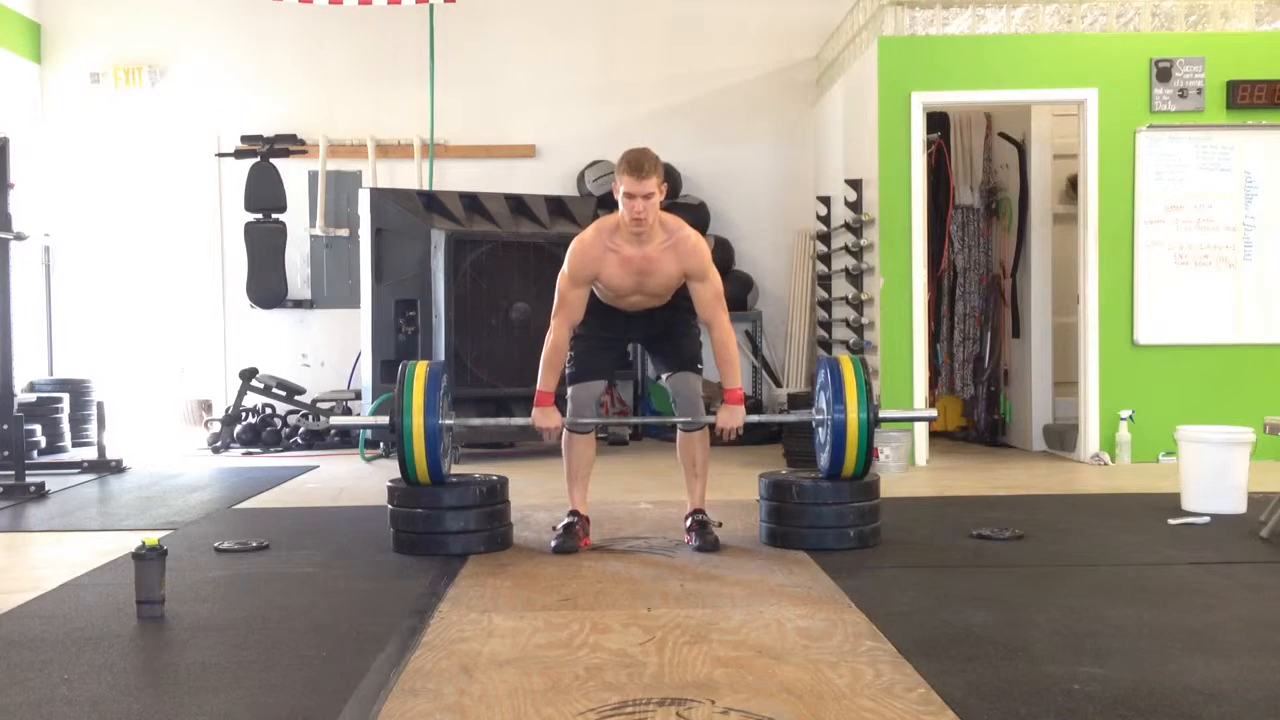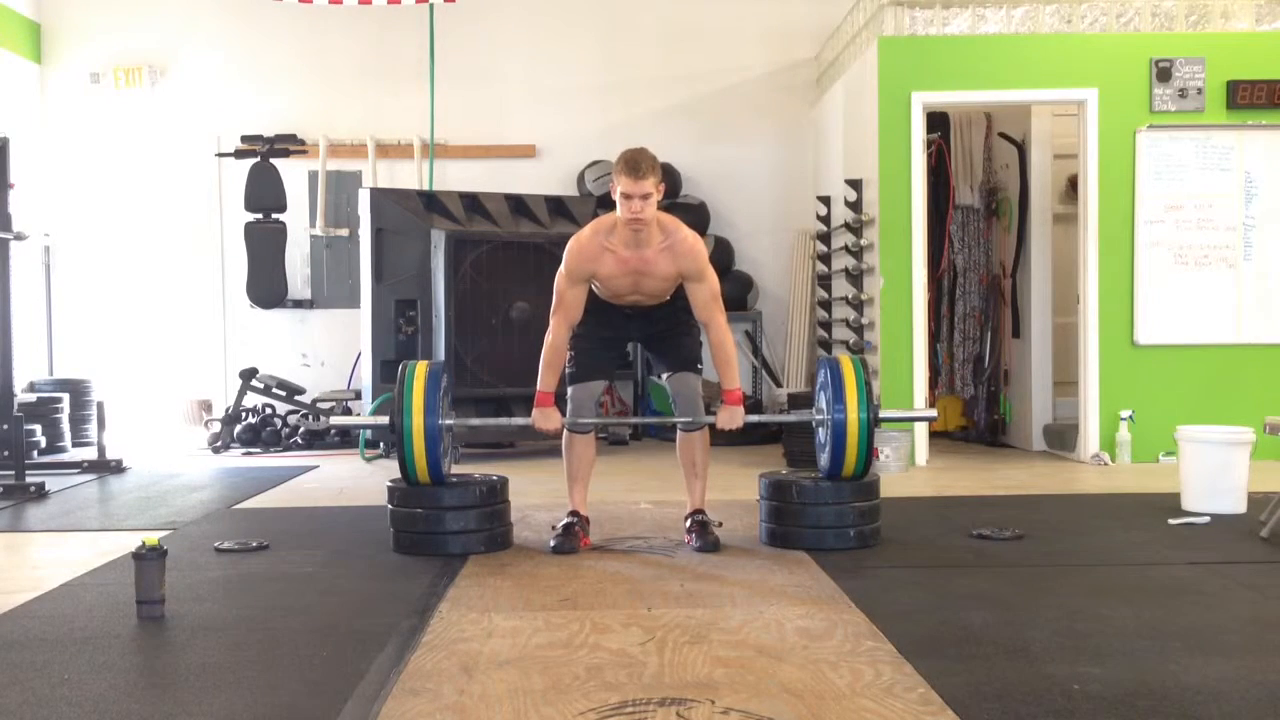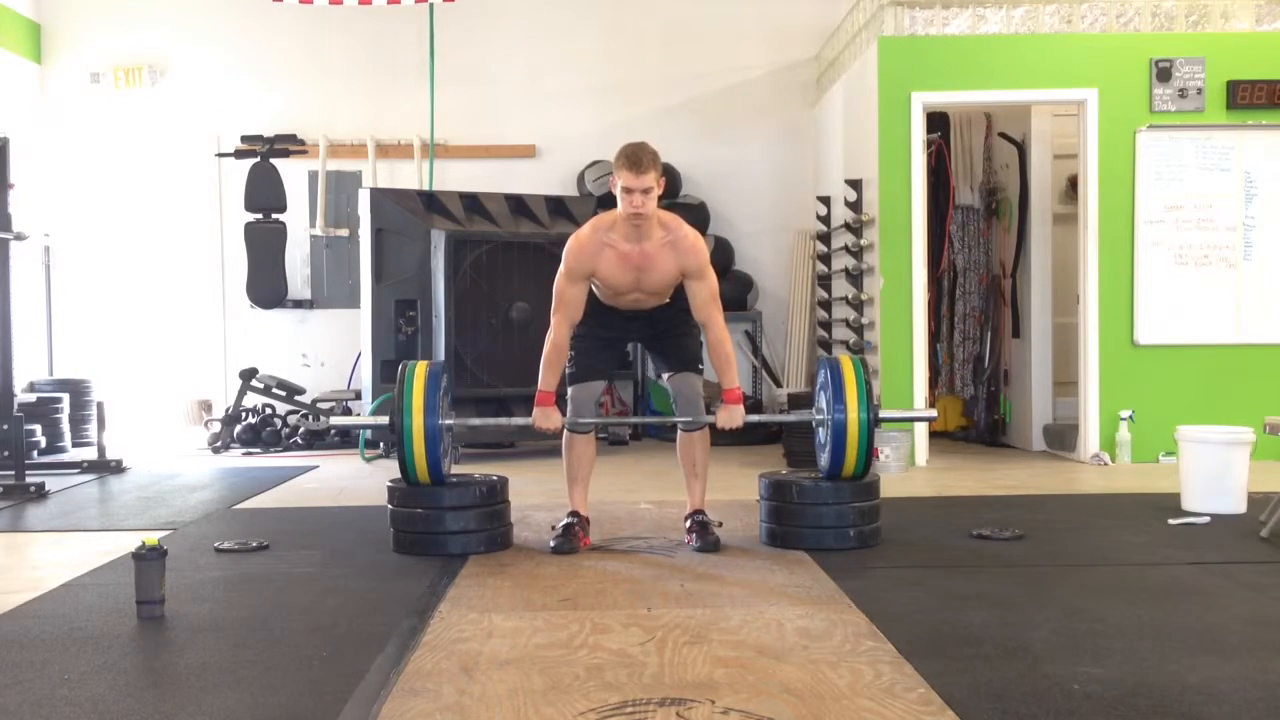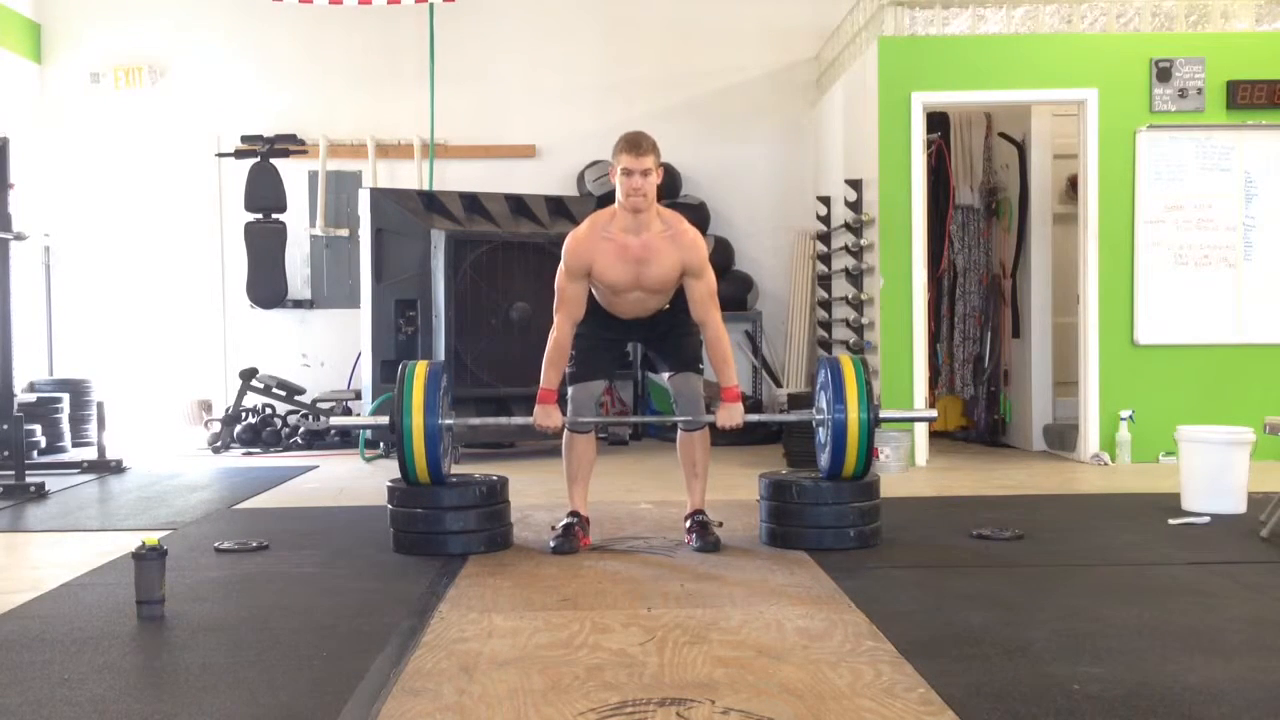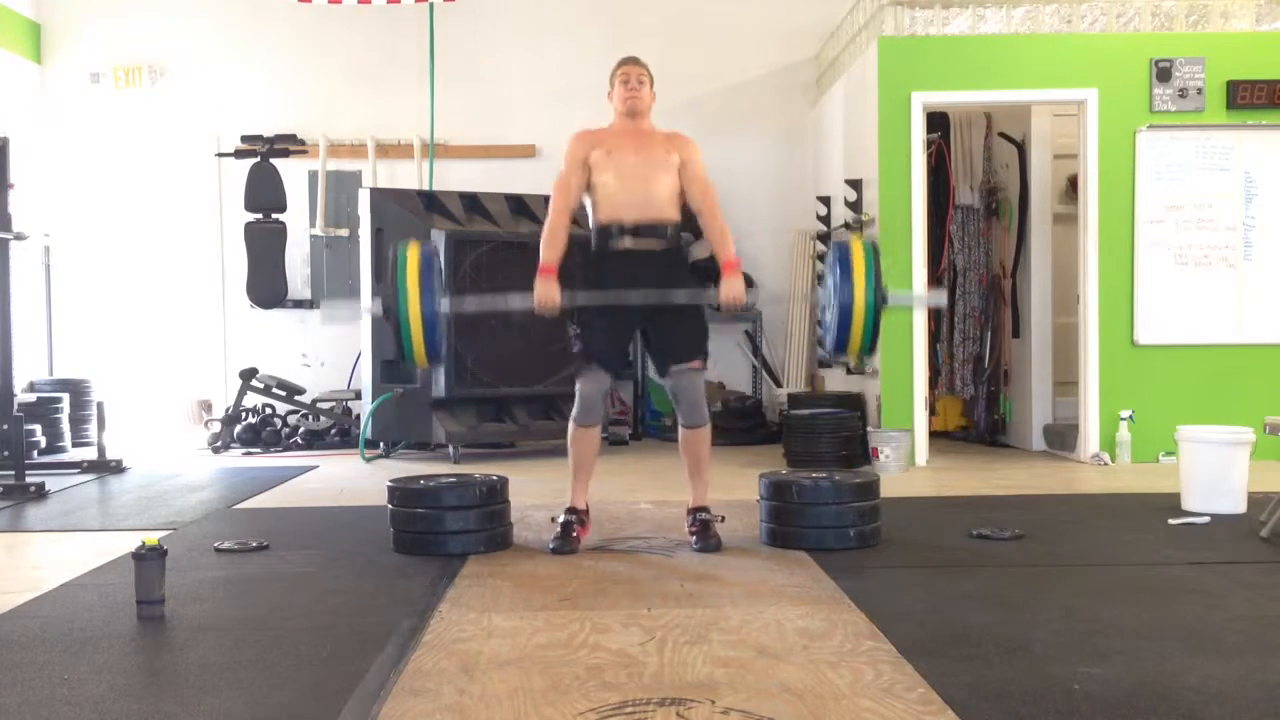
dt=1s
person 1, frame 1
left shoulder: (688, 244)
right shoulder: (588, 247)
left elbow: (717, 321)
right elbow: (561, 324)
left wrist: (733, 397)
right wrist: (544, 400)
left hip: (668, 313)
right hip: (603, 315)
left knee: (691, 401)
right knee: (579, 404)
left ankle: (697, 514)
right ankle: (576, 516)
person 1, frame 2
left shoulder: (686, 245)
right shoulder: (585, 246)
left elbow: (715, 322)
right elbow: (560, 325)
left wrist: (732, 398)
right wrist: (544, 400)
left hip: (668, 312)
right hip: (602, 313)
left knee: (691, 401)
right knee: (579, 404)
left ankle: (697, 515)
right ankle: (576, 517)
person 1, frame 3
left shoulder: (686, 243)
right shoulder: (585, 244)
left elbow: (712, 322)
right elbow: (561, 325)
left wrist: (732, 397)
right wrist: (545, 400)
left hip: (668, 314)
right hip: (601, 315)
left knee: (691, 401)
right knee: (580, 405)
left ankle: (697, 515)
right ankle: (576, 517)
person 1, frame 4
left shoulder: (685, 239)
right shoulder: (583, 241)
left elbow: (709, 319)
right elbow: (565, 322)
left wrist: (730, 396)
right wrist: (546, 398)
left hip: (669, 317)
right hip: (601, 318)
left knee: (692, 401)
right knee: (580, 405)
left ankle: (697, 515)
right ankle: (576, 517)
person 1, frame 5
left shoulder: (678, 145)
right shoulder: (587, 142)
left elbow: (707, 206)
right elbow: (561, 208)
left wrist: (730, 270)
right wrist: (547, 274)
left hip: (667, 266)
right hip: (608, 266)
left knee: (690, 392)
right knee: (590, 391)
left ankle: (700, 512)
right ankle: (576, 511)
